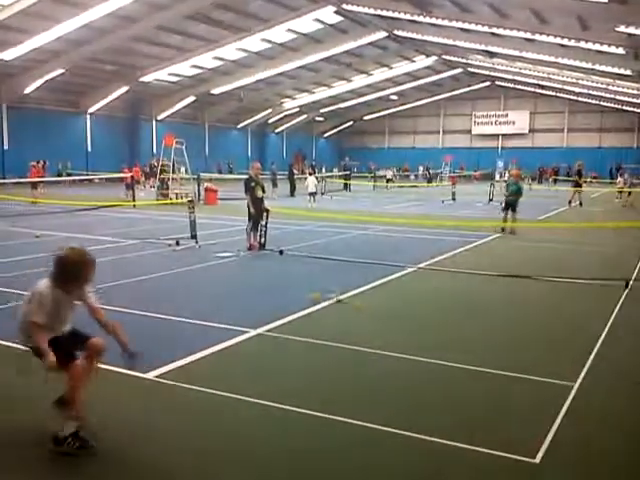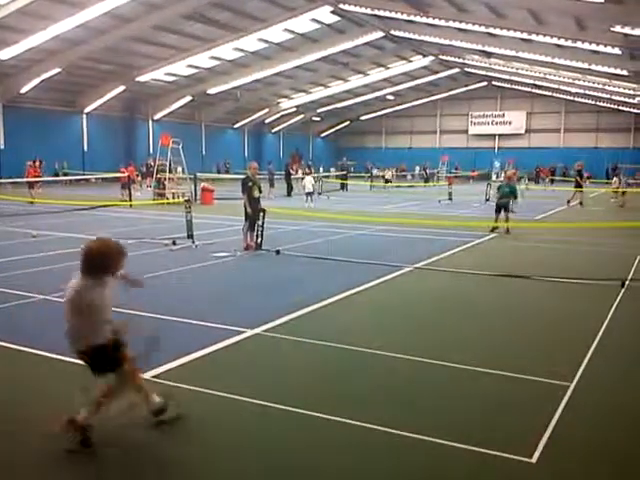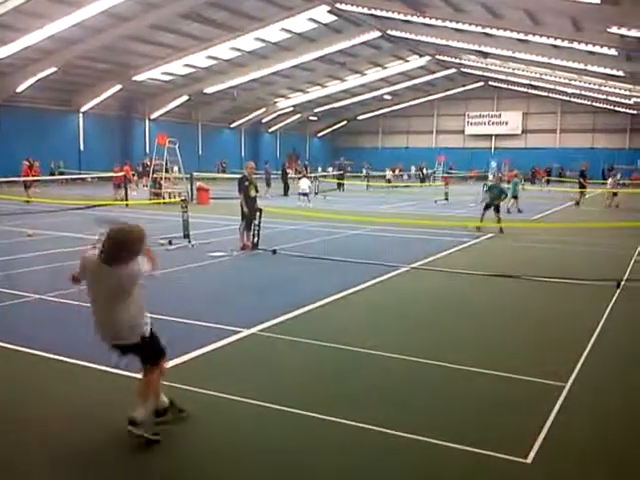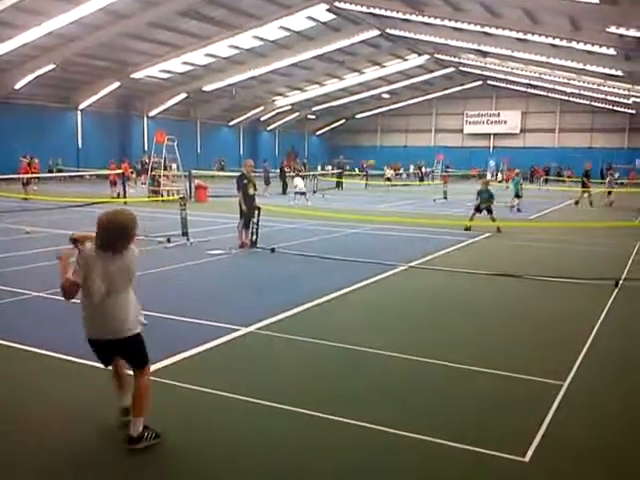
dt=0.2s
person 1, frame 1
left shoulder: (79, 287)
right shoulder: (44, 293)
left elbow: (97, 313)
right elbow: (35, 328)
left wrist: (120, 338)
right wrist: (47, 354)
left hip: (60, 330)
right hip: (43, 337)
left knee: (97, 347)
right knee: (78, 371)
left ankle: (68, 399)
right ankle: (67, 434)
person 1, frame 2
left shoulder: (93, 273)
right shoulder: (90, 294)
right elbow: (107, 326)
left wrist: (127, 279)
left hip: (95, 334)
right hip: (88, 341)
left knee: (128, 365)
right knee: (124, 376)
left ankle: (156, 405)
right ankle: (80, 421)
person 1, frame 3
left shoulder: (90, 258)
right shoulder: (132, 269)
left elbow: (76, 278)
right elbow: (152, 264)
right wrist: (144, 249)
left hip: (106, 330)
right hip: (132, 329)
left knee: (151, 361)
right knee: (157, 366)
left ankle: (161, 406)
right ankle: (138, 420)
person 1, frame 4
left shoulder: (86, 253)
right shoulder: (130, 253)
left elbow: (68, 293)
left wrist: (64, 264)
right wrist: (88, 237)
left hip: (94, 328)
right hip: (125, 326)
left knee: (115, 361)
right knee: (142, 373)
left ankle: (126, 406)
right ankle: (137, 432)
